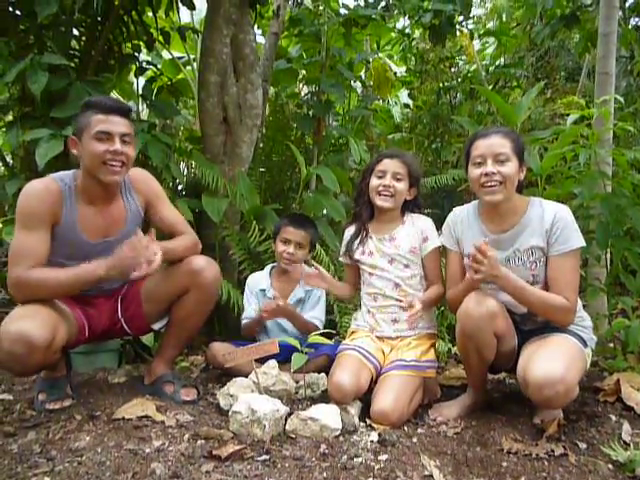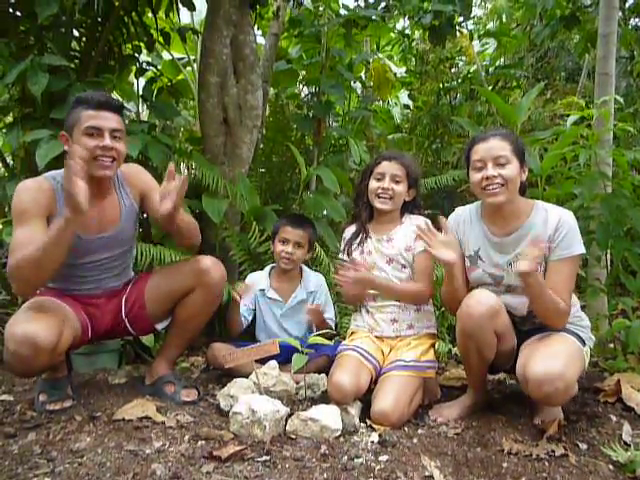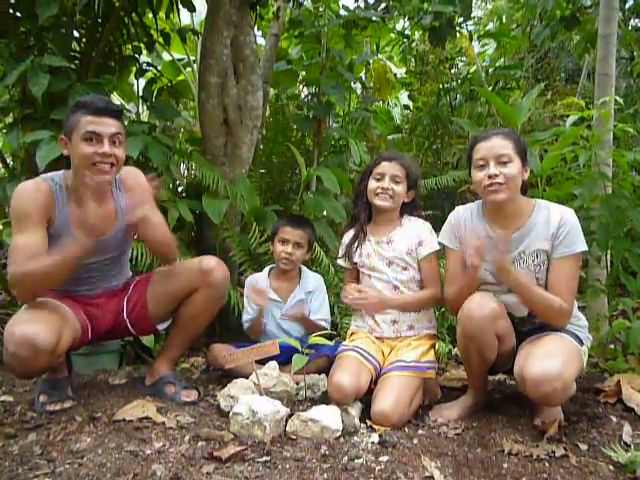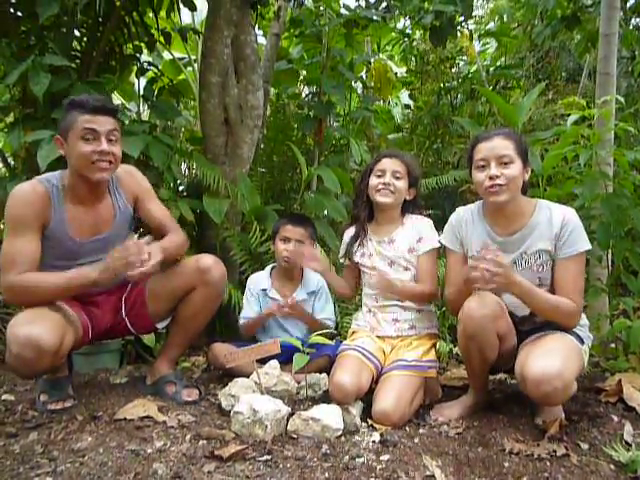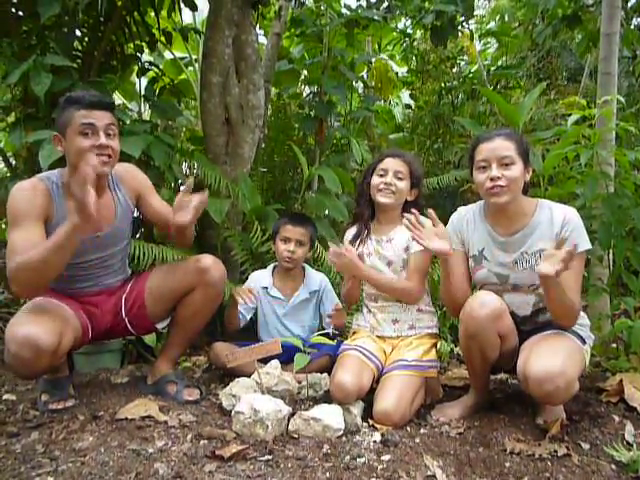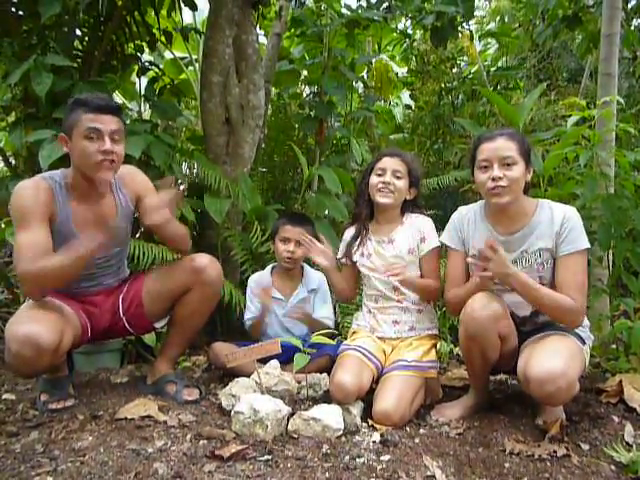
dt=0.2s
person 1, frame 1
left shoulder: (140, 182)
right shoulder: (43, 194)
left elbow: (192, 242)
left wrist: (158, 251)
right wrist: (106, 266)
left hip: (125, 301)
right hip: (63, 304)
left knee: (205, 271)
left ankle: (160, 369)
right ankle: (55, 368)
person 1, frame 2
left shoulder: (133, 177)
right shoulder: (36, 192)
left elbow: (193, 241)
left wrist: (172, 214)
right wrist: (72, 216)
left hip: (125, 299)
right hip: (65, 303)
left knee: (210, 271)
right knee: (27, 344)
left ankle: (160, 370)
right ankle: (57, 370)
person 1, frame 3
left shoulder: (131, 180)
right shoulder: (35, 194)
left elbow: (169, 257)
left wrist: (143, 224)
right wrist: (85, 238)
left hip: (124, 298)
right hip: (64, 305)
left knee: (213, 272)
right knee: (26, 345)
left ankle: (161, 370)
right ankle: (57, 370)
person 1, frame 4
left shoulder: (129, 179)
right shoulder: (31, 196)
left elbow: (178, 239)
left wrist: (155, 254)
right wrist: (98, 272)
left hip: (124, 298)
right hip: (63, 304)
left knee: (210, 270)
right knee: (30, 346)
left ankle: (162, 370)
right ankle: (57, 370)
person 1, frame 5
left shoulder: (128, 177)
right shoulder: (31, 193)
left elbow: (182, 239)
right elbow: (21, 284)
left wrist: (182, 221)
right wrist: (79, 220)
left hip: (123, 298)
right hip: (64, 305)
left knee: (210, 271)
right knee: (28, 346)
left ankle: (163, 370)
right ankle: (57, 371)
person 1, frame 6
left shoulder: (130, 179)
right shoulder: (34, 192)
left elbow: (183, 245)
right elbow: (32, 284)
left wrist: (163, 222)
right wrist: (101, 238)
left hip: (121, 297)
right hip: (64, 304)
left knee: (206, 270)
right knee: (28, 345)
left ankle: (162, 370)
right ankle: (57, 370)
person 2, frame 1
left shoulder: (555, 217)
right shoulder: (459, 220)
left elbow: (565, 313)
right elbow: (453, 304)
left wrist: (500, 275)
right wrist: (473, 280)
left hip: (556, 330)
right hip: (494, 334)
left knee: (546, 384)
right knee: (477, 306)
left ankle: (551, 398)
right ankle: (475, 393)
person 2, frame 2
left shoulder: (558, 221)
right shoulder: (460, 221)
left elbow: (557, 317)
right elbow: (453, 306)
left wrist: (529, 277)
right wrist: (452, 266)
left hip: (554, 330)
right hip: (493, 335)
left knee: (546, 381)
right knee: (478, 304)
left ankle: (548, 398)
right ankle: (475, 394)
person 2, frame 3
left shoulder: (560, 220)
right shoulder: (461, 220)
left elbow: (560, 315)
right elbow: (454, 305)
left wrist: (509, 273)
right wrist: (471, 271)
left hip: (553, 329)
right hip: (492, 336)
left knee: (544, 381)
right knee: (480, 308)
left ankle: (549, 397)
right ankle: (476, 394)
person 2, frame 4
left shoulder: (561, 220)
right shoulder: (462, 221)
left elbow: (571, 315)
right elbow: (454, 305)
left wrist: (513, 282)
right wrist: (469, 278)
left hip: (554, 330)
right hip: (493, 335)
left knee: (543, 380)
right knee: (479, 307)
left ankle: (551, 396)
right ankle: (477, 393)
person 2, frame 5
left shoulder: (562, 219)
right shoulder: (463, 220)
left elbow: (568, 317)
right elbow: (455, 307)
left wrist: (551, 278)
right wrist: (447, 259)
left hip: (553, 328)
right hip: (492, 335)
left knee: (546, 380)
right knee: (482, 306)
left ankle: (550, 396)
right ankle: (477, 393)
person 2, frame 6
left shoulder: (563, 219)
right shoulder: (463, 220)
left elbow: (573, 315)
right elbow: (453, 305)
left wrist: (511, 274)
right wrist: (484, 279)
left hip: (555, 329)
right hip: (493, 336)
left knee: (546, 380)
right knee: (482, 307)
left ankle: (551, 398)
right ankle: (477, 394)
person 3, frame 1
left shoulder: (422, 227)
right shoulder: (354, 234)
left elbow: (438, 287)
left wrist: (421, 302)
right wrist: (328, 283)
left hip: (413, 334)
right hip: (367, 330)
left knee: (386, 413)
right knee: (341, 389)
left ankle: (419, 383)
right ankle: (381, 379)
person 3, frame 2
left shoulder: (418, 227)
right shoulder: (353, 234)
left elbow: (424, 291)
right elbow: (353, 297)
left wrist: (374, 282)
right wrist: (354, 286)
left hip: (415, 333)
right hip: (367, 330)
left knee: (386, 414)
right knee: (342, 391)
left ankle: (420, 383)
right ankle: (396, 379)
person 3, frame 3
left shoulder: (419, 230)
right shoulder: (353, 237)
left elbow: (434, 293)
left wrist: (388, 301)
right wrist: (352, 295)
left hip: (413, 335)
right hip: (367, 331)
left knee: (386, 415)
right knee: (341, 390)
left ankle: (421, 384)
right ankle: (381, 378)
person 3, frame 4
left shoulder: (421, 227)
right shoulder: (355, 235)
left elbow: (429, 291)
right elbow: (349, 290)
left wrist: (394, 287)
right wrist: (326, 271)
left hip: (413, 334)
right hip: (368, 329)
left knee: (386, 414)
right knee: (342, 390)
left ankle: (418, 382)
right ankle: (379, 378)
person 3, frame 5
right shoulder: (355, 234)
left elbow: (413, 293)
right elbow: (350, 300)
left wrist: (359, 268)
right wrist: (351, 276)
left hip: (415, 333)
right hip: (370, 330)
left knee: (388, 414)
right knee: (343, 389)
left ankle: (421, 383)
right ankle: (385, 379)
person 3, frame 6
left shoulder: (421, 226)
right shoulder: (354, 235)
left elbow: (434, 291)
right elbow: (348, 295)
left wrist: (408, 278)
right wrist: (330, 267)
left hip: (414, 334)
right hip: (368, 330)
left knee: (387, 414)
right knee: (343, 389)
left ankle: (422, 384)
right ankle: (385, 378)
person 4, frame 1
right shoulder: (256, 280)
left elbow: (314, 333)
right elbow: (246, 332)
left wrist: (288, 314)
right wrist: (262, 318)
left knee: (332, 350)
right knee: (215, 350)
person 4, frame 2
left shoulder: (316, 282)
right shoulder: (254, 281)
right elbow: (234, 331)
left wrist: (319, 320)
right wrist: (235, 303)
left hip: (304, 353)
left knee: (333, 350)
right knee: (215, 351)
person 4, frame 3
left shoulder: (315, 283)
right shoulder: (255, 282)
left elbow: (322, 334)
right elbow: (253, 335)
left wrist: (304, 320)
right wrist: (261, 310)
left knee: (333, 350)
right knee: (215, 352)
person 4, frame 4
left shoulder: (317, 282)
right shoulder: (256, 281)
left elbow: (327, 332)
right elbow: (246, 332)
left wrist: (303, 316)
right wrist: (268, 314)
left knee: (335, 349)
right knee: (216, 351)
person 4, frame 5
left shoulder: (319, 282)
right shoulder: (257, 279)
left elbow: (337, 327)
right elbow: (231, 327)
left wrist: (339, 321)
right wrist: (234, 300)
left hip: (307, 352)
left knee: (337, 349)
right knee: (218, 351)
person 4, frame 6
left shoulder: (317, 280)
right shoulder: (257, 281)
left elbow: (326, 330)
right elbow: (254, 334)
left wrist: (307, 318)
right wrist: (264, 311)
left hip: (306, 352)
left knee: (335, 349)
right knee: (217, 351)
